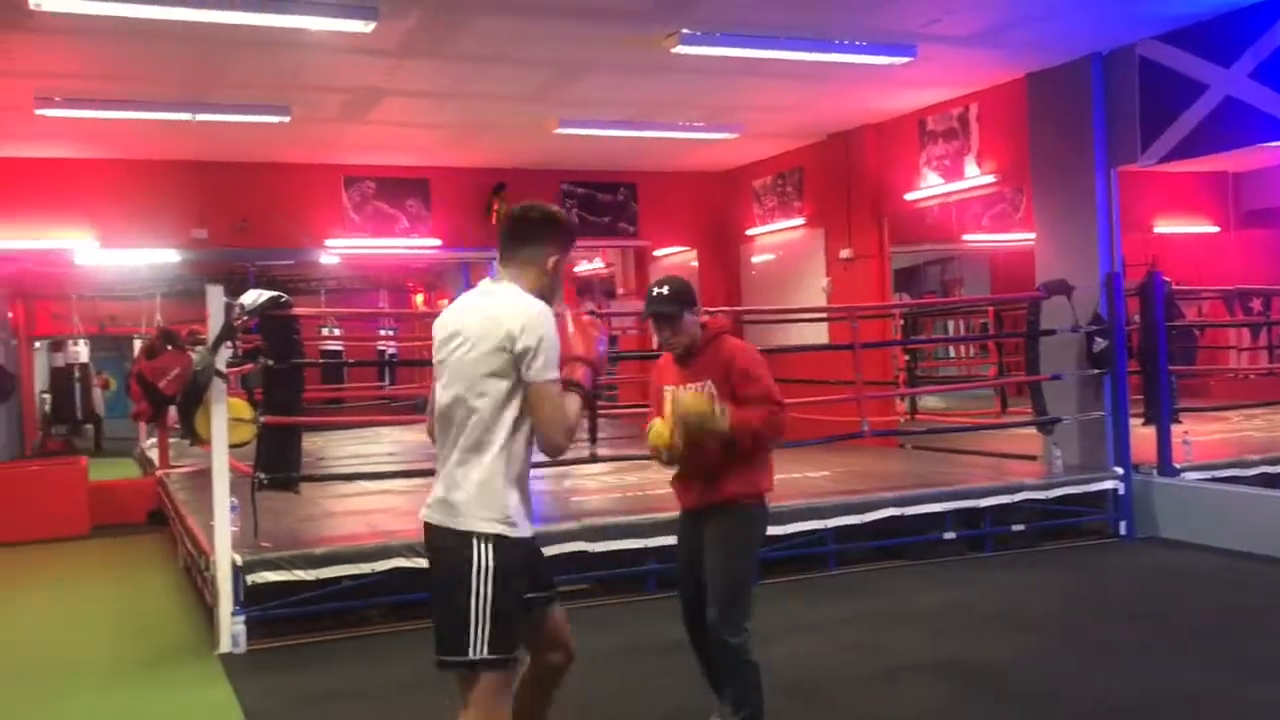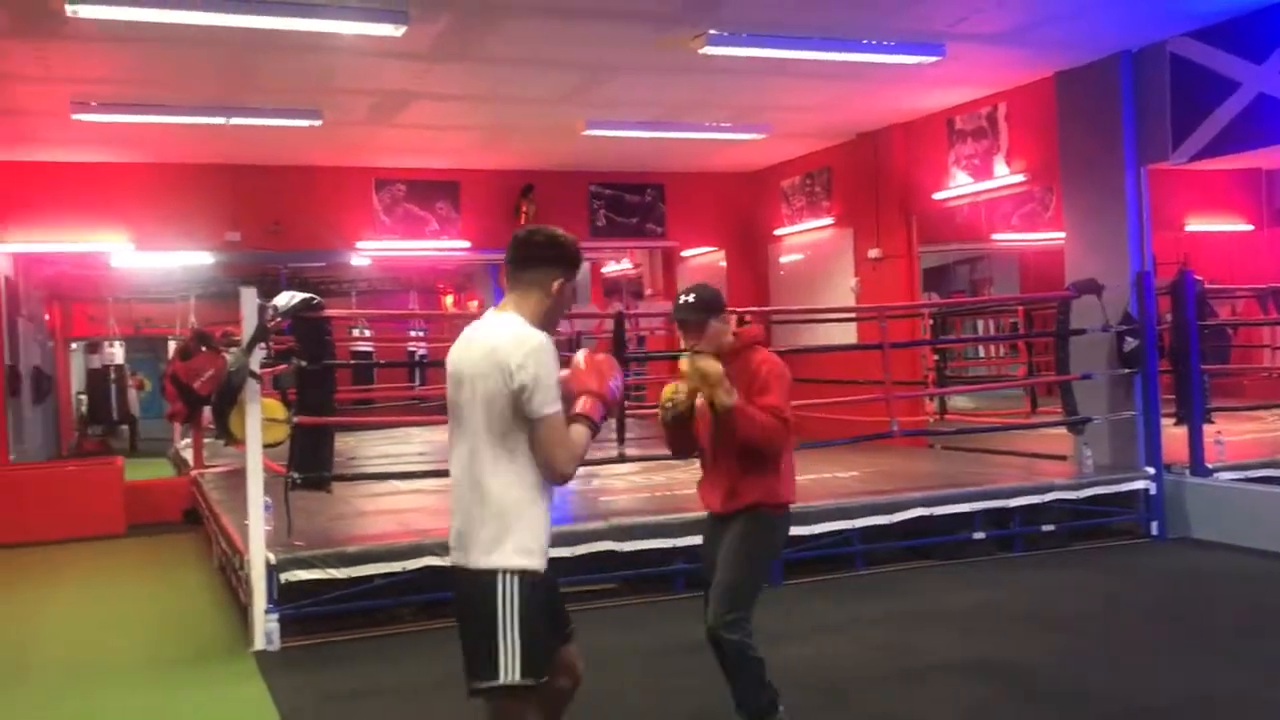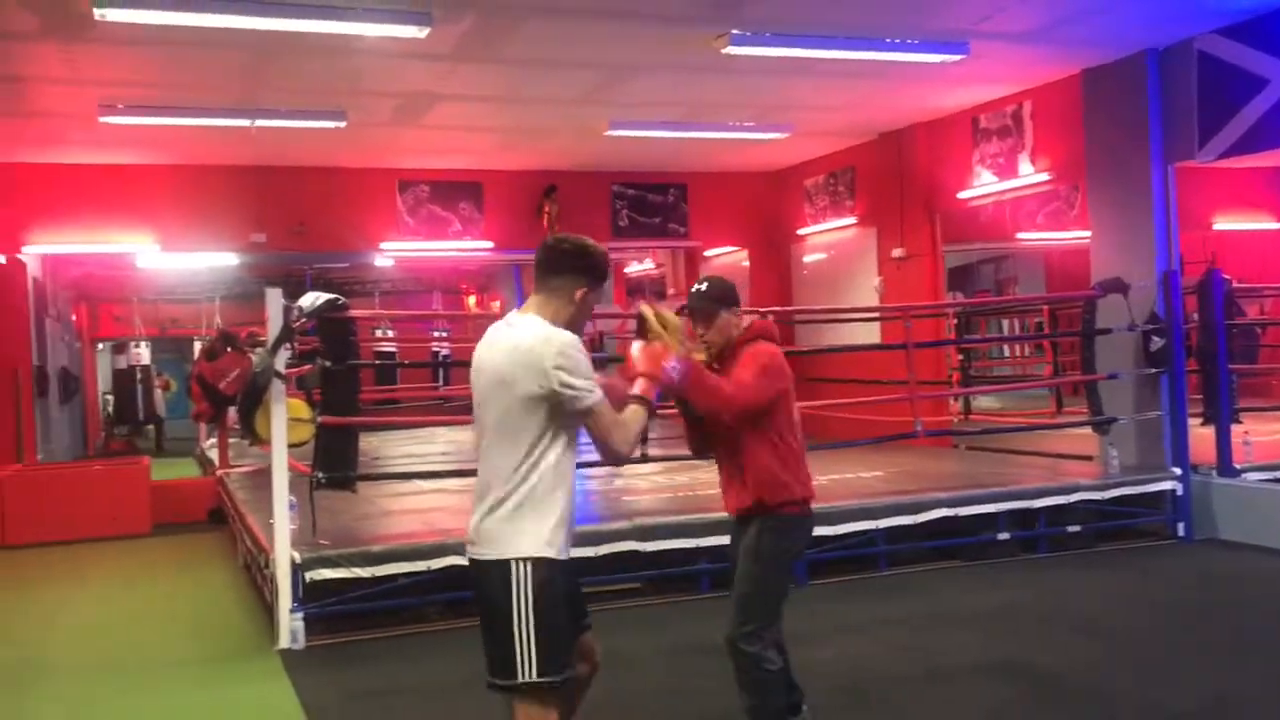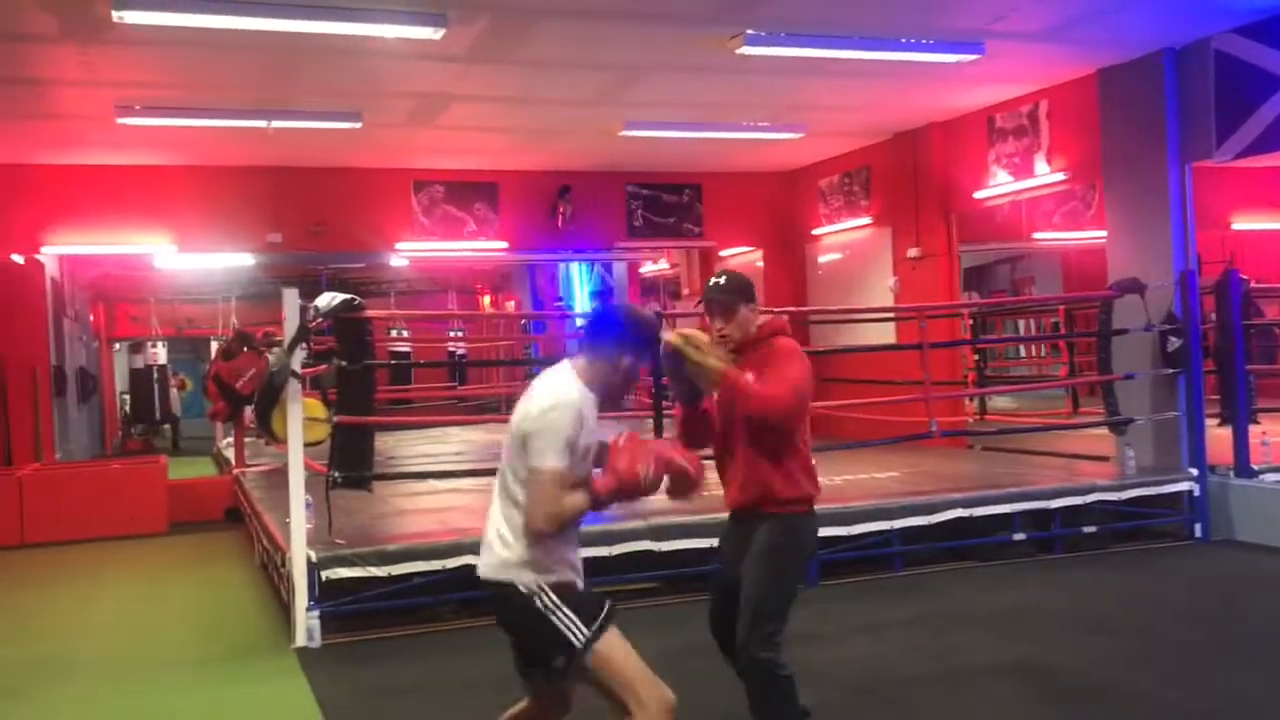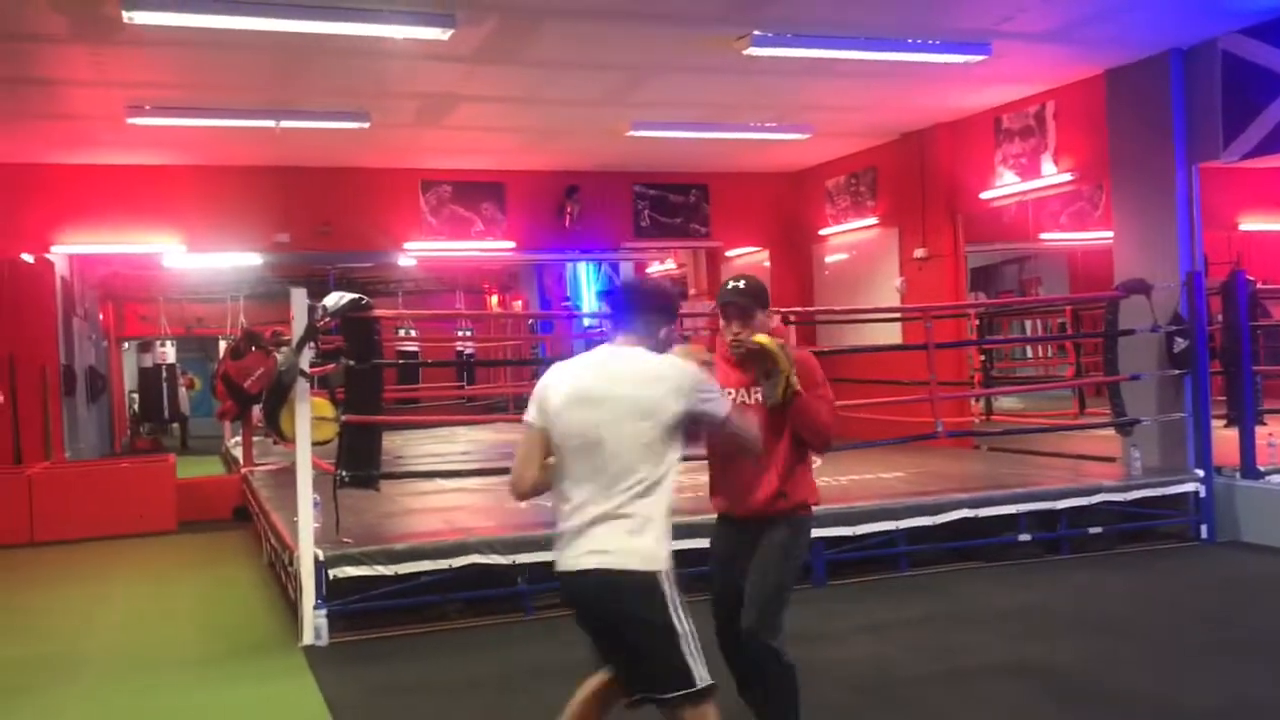
dt=0.2s
person 1, frame 1
left shoulder: (456, 312)
right shoulder: (531, 317)
right elbow: (555, 438)
right wrist: (580, 369)
left hip: (497, 520)
right hip: (479, 525)
left knee: (555, 647)
person 1, frame 2
left shoulder: (473, 340)
right shoulder: (529, 347)
right elbow: (560, 465)
right wrist: (592, 405)
left hip: (506, 549)
right hip: (502, 561)
left knee: (564, 673)
person 1, frame 3
left shoulder: (498, 339)
right shoulder: (556, 346)
right elbow: (618, 445)
left wrist: (603, 397)
right wrist: (647, 386)
left hip: (519, 546)
right hip: (519, 555)
left knee: (581, 663)
person 1, frame 4
left shoulder: (563, 385)
right shoulder: (564, 401)
left elbow: (582, 457)
right elbow: (542, 517)
left wrist: (657, 460)
right wrist: (608, 486)
left hip: (522, 573)
right hip: (529, 579)
person 1, frame 5
left shoulder: (556, 378)
right shoulder: (677, 373)
left elbow: (524, 483)
right elbow: (745, 437)
left hip: (577, 566)
right hip: (638, 569)
left knee: (621, 675)
person 2, frame 1
left shoulder: (736, 355)
right shoulder: (663, 368)
left elbow: (773, 420)
right elbow: (658, 424)
left wrist: (722, 420)
right wrist: (659, 437)
left hip: (736, 507)
right hip: (692, 509)
left knee: (725, 622)
right knee: (696, 617)
person 2, frame 2
left shoulder: (764, 366)
right shoulder: (694, 370)
left elbow: (774, 435)
right elbow: (684, 448)
left wrist: (724, 397)
right wrist: (674, 416)
left hip: (760, 513)
right hip: (721, 513)
left knee: (724, 623)
right knee: (724, 621)
person 2, frame 3
left shoulder: (763, 358)
right shoulder: (716, 368)
left elbow: (731, 405)
right elbow: (706, 443)
left wrist: (676, 365)
right wrist: (687, 394)
left hip: (778, 514)
right hip: (752, 513)
left knee: (746, 633)
right knee: (756, 625)
person 2, frame 4
left shoulder: (785, 355)
right shoulder: (713, 365)
left elbow: (773, 409)
right elbow: (696, 438)
left wrist: (718, 370)
right wrist: (687, 389)
left hip: (784, 517)
right hip: (744, 515)
left knee: (755, 639)
right knee: (724, 624)
person 2, frame 5
left shoulder: (798, 363)
right shoulder: (707, 368)
left elbow: (822, 437)
left wrist: (784, 390)
left hip: (783, 518)
right hip: (730, 520)
left knee: (757, 629)
right knee: (730, 631)
